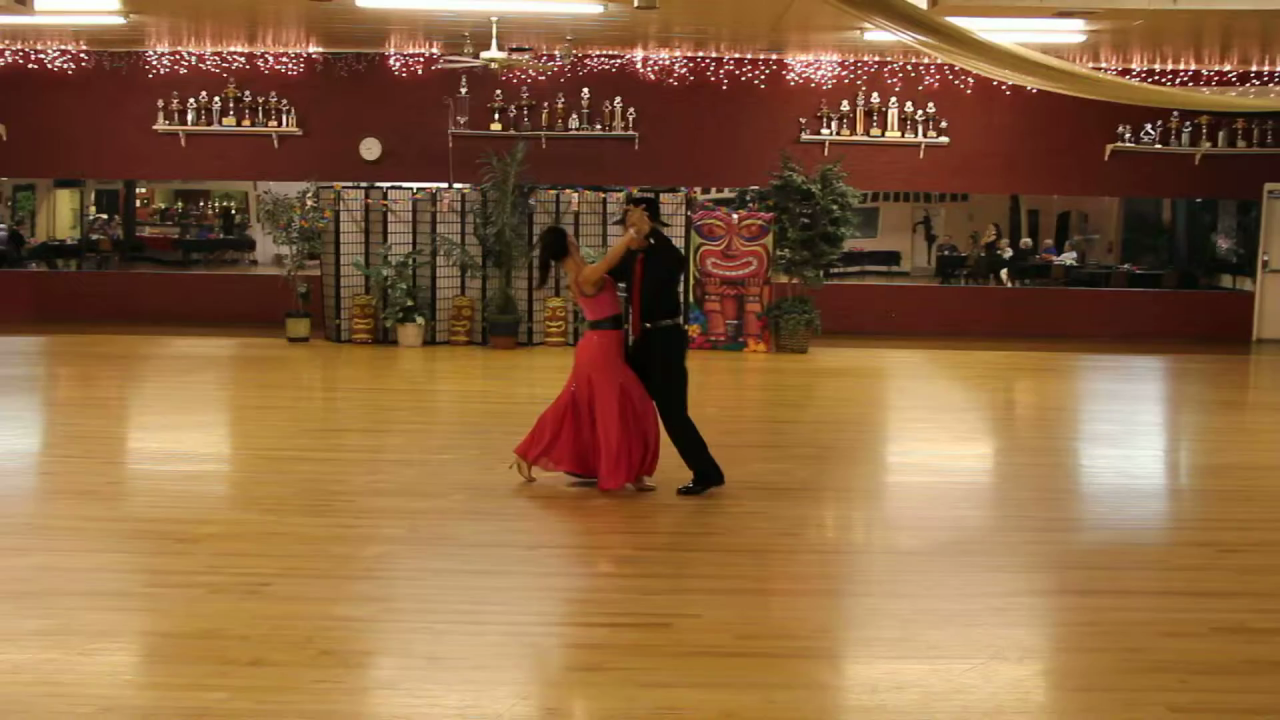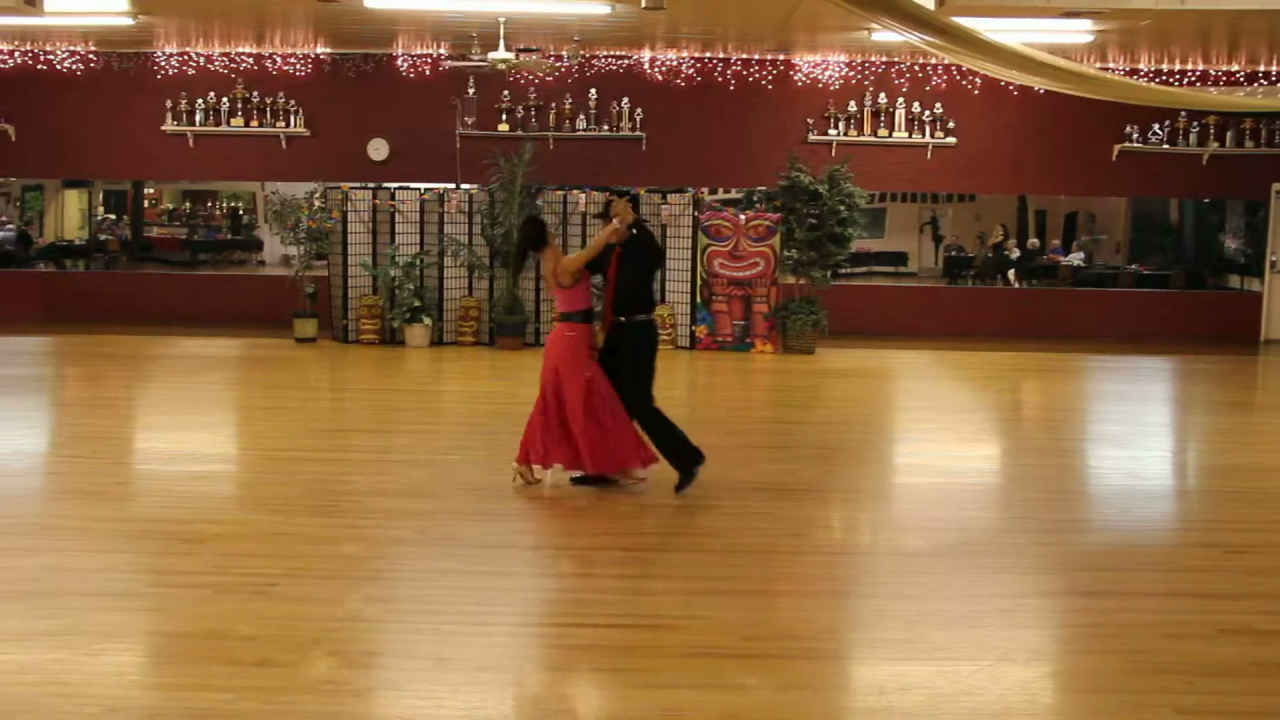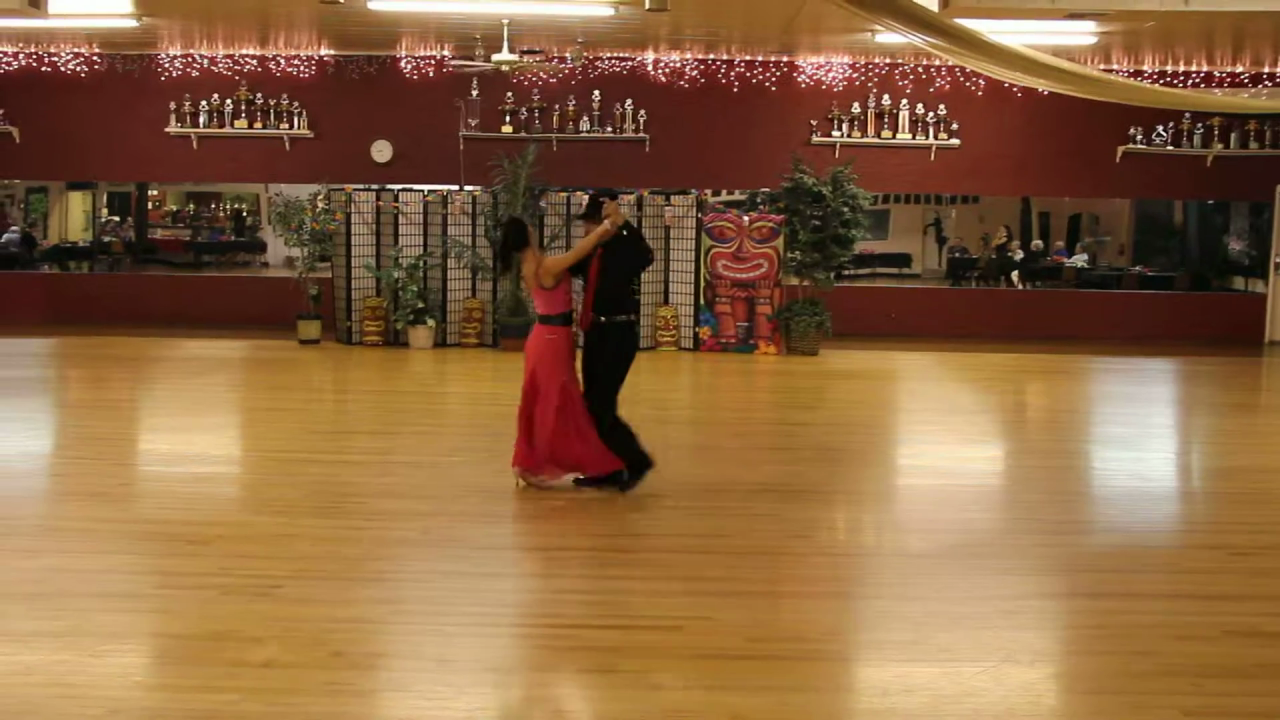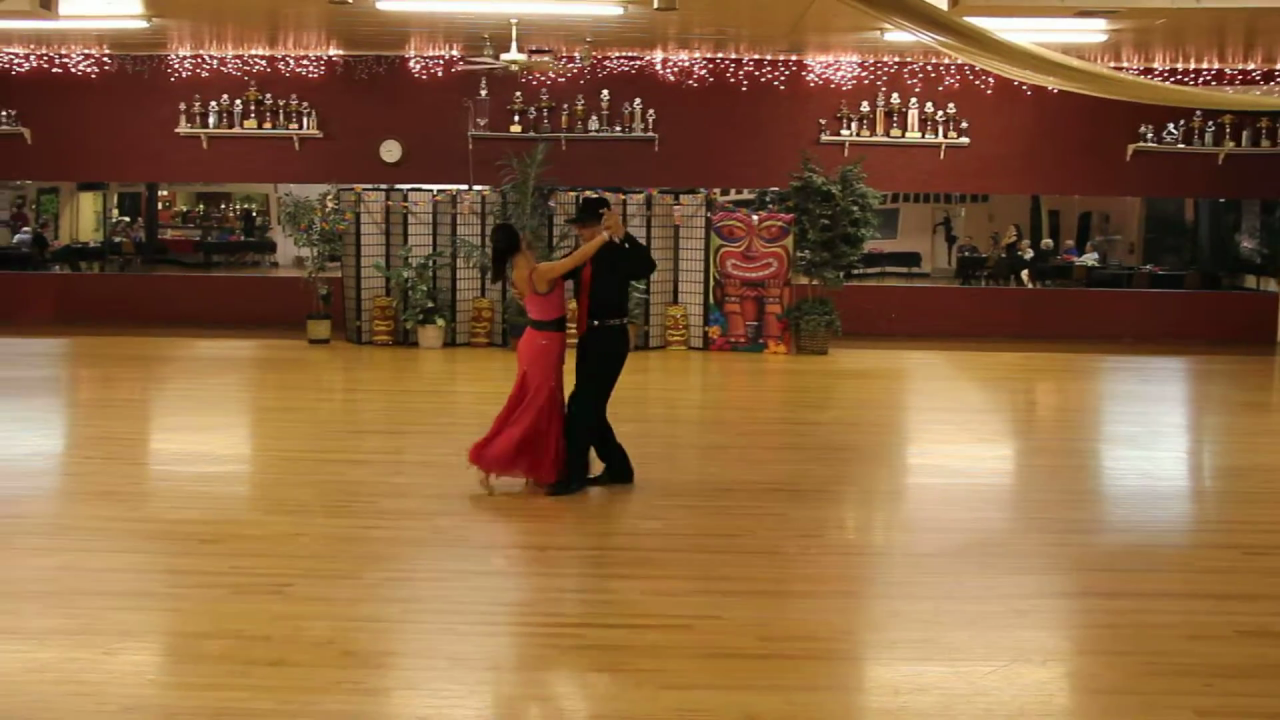
dt=0.2s
person 1, frame 1
left shoulder: (663, 254)
right shoulder: (633, 257)
left elbow: (678, 262)
right elbow: (610, 274)
left wrist: (649, 230)
left hip: (666, 338)
right hip: (644, 338)
left knee: (672, 412)
left ankle: (706, 473)
person 1, frame 2
left shoulder: (639, 249)
right shoulder: (609, 251)
left elbow: (656, 255)
right elbow: (586, 267)
left wrist: (632, 222)
left hip: (638, 333)
right hip: (616, 332)
left knee: (638, 405)
left ankle: (687, 459)
person 1, frame 3
left shoulder: (623, 249)
right shoulder: (591, 252)
left elbow: (645, 256)
left wrist: (621, 224)
left hip: (618, 333)
right hip: (596, 332)
left knee: (600, 404)
right knee: (595, 404)
left ankle: (636, 461)
person 1, frame 4
left shoulder: (617, 255)
left elbow: (646, 267)
left wrist: (622, 235)
left hip: (610, 338)
right hip: (589, 337)
left knee: (582, 406)
right knee: (590, 407)
left ankle: (575, 475)
right ankle: (617, 468)
person 2, frame 1
left shoulder: (576, 276)
right shoulder: (587, 274)
left elbow: (606, 267)
right elbow: (611, 258)
left wrist: (632, 242)
right wrist: (634, 232)
left hip: (593, 345)
right hip: (603, 346)
left knee: (574, 406)
right knee: (627, 408)
left ankle: (527, 455)
right ankle: (629, 474)
person 2, frame 2
left shoulder: (552, 266)
right shoulder: (563, 266)
left elbow: (589, 260)
right elbow: (592, 248)
left wrist: (614, 237)
right wrist: (617, 224)
left hip: (564, 337)
right hip: (572, 340)
left knee: (554, 404)
right knee: (591, 403)
left ankle: (526, 462)
right ankle: (618, 467)
person 2, frame 3
left shoulder: (527, 269)
right shoulder: (546, 267)
left elbow: (575, 259)
right elbow: (581, 249)
right wrist: (608, 224)
left hip: (544, 337)
right hip: (552, 341)
left knee: (543, 406)
right knee: (557, 405)
left ankle: (527, 465)
right ankle: (534, 467)
person 2, frame 4
left shoulder: (516, 276)
right shoulder: (541, 273)
left elbow: (566, 266)
right elbow: (579, 257)
right wrist: (605, 234)
left hip: (536, 342)
right hip: (544, 345)
left knee: (545, 409)
right knee: (531, 410)
left ankle: (534, 468)
right ankle: (487, 461)
